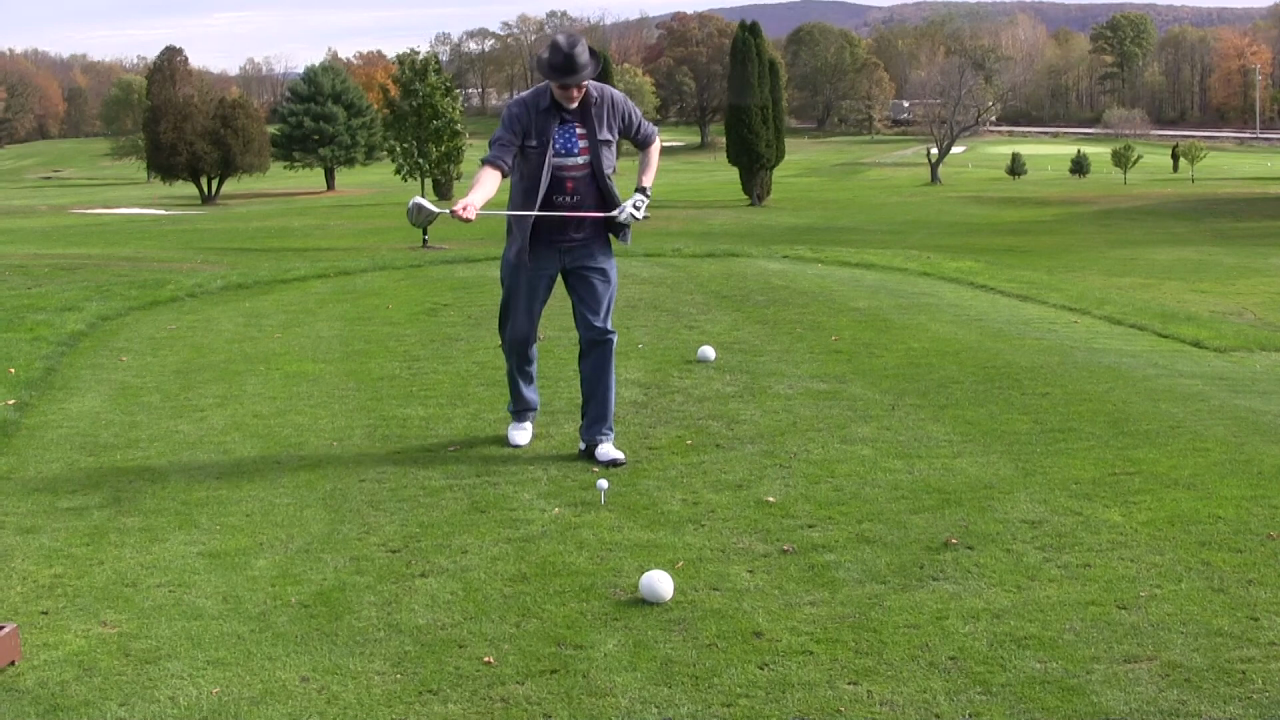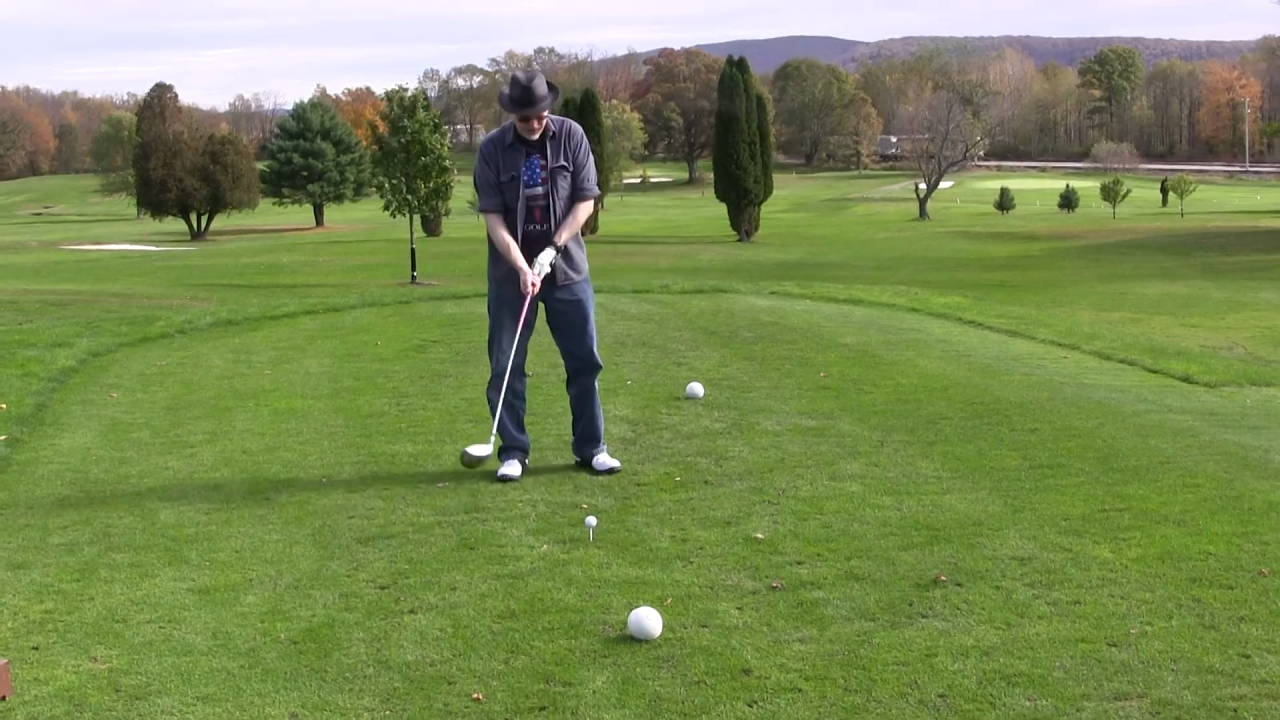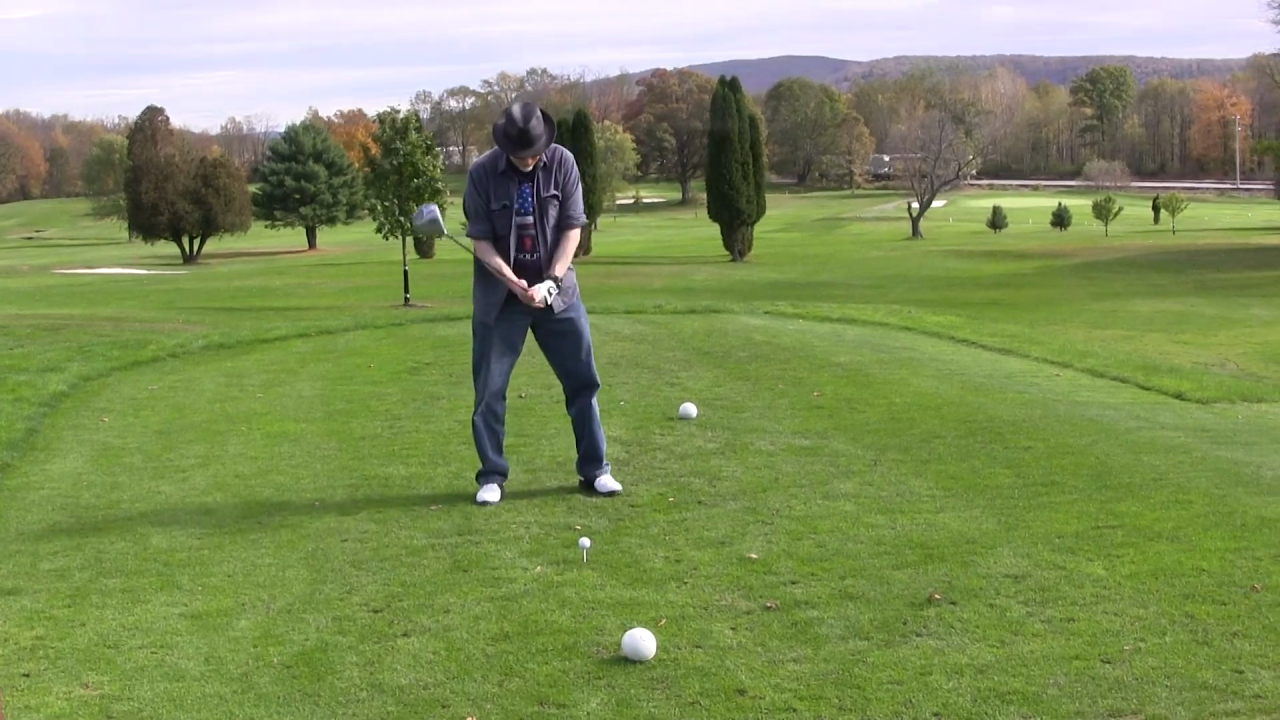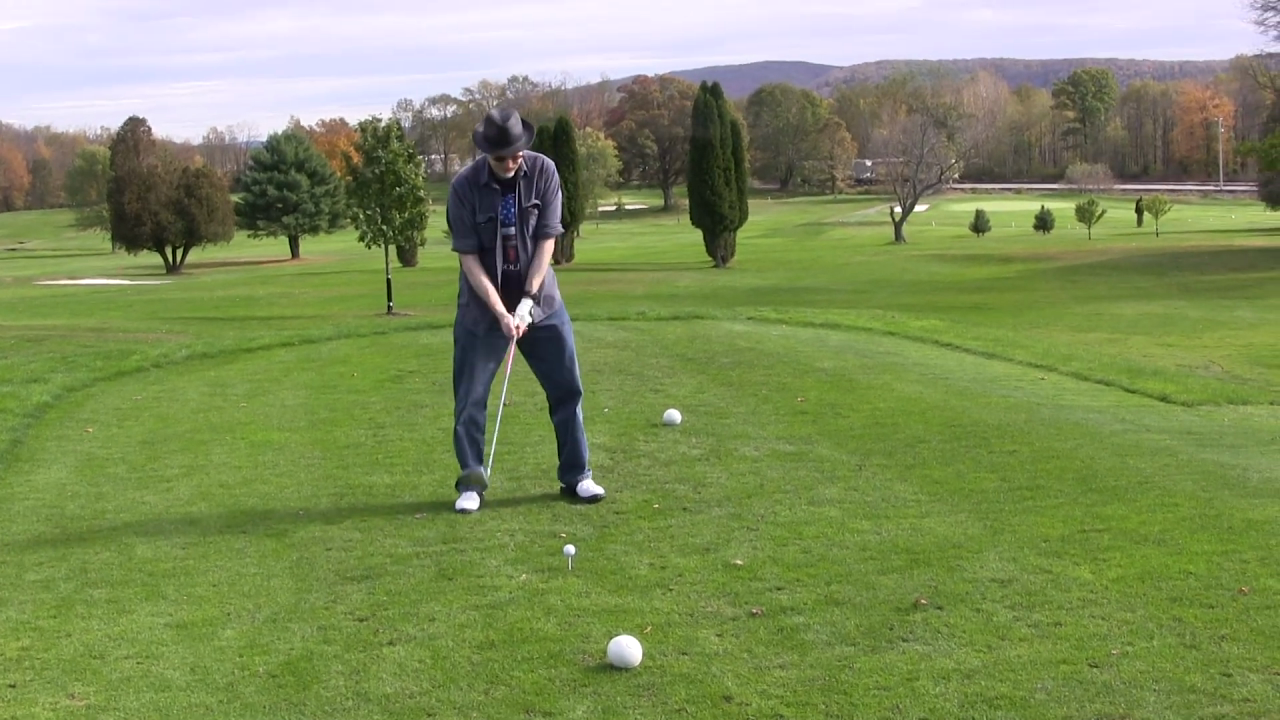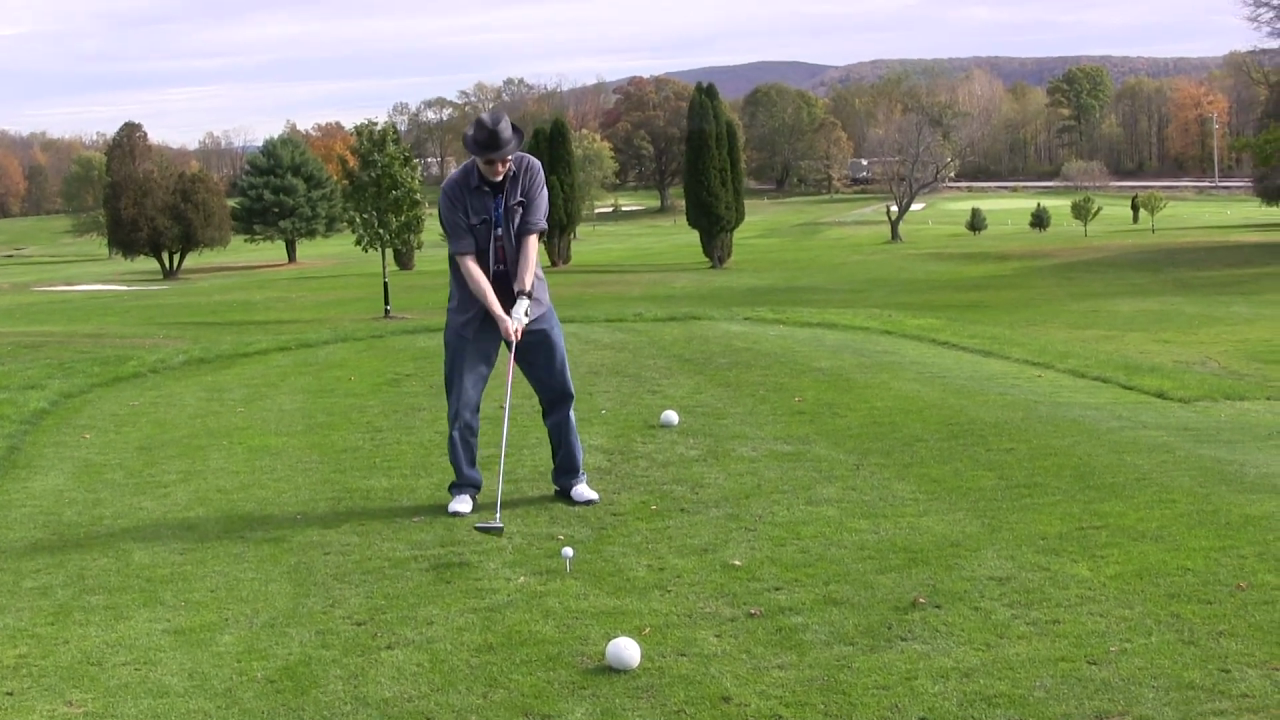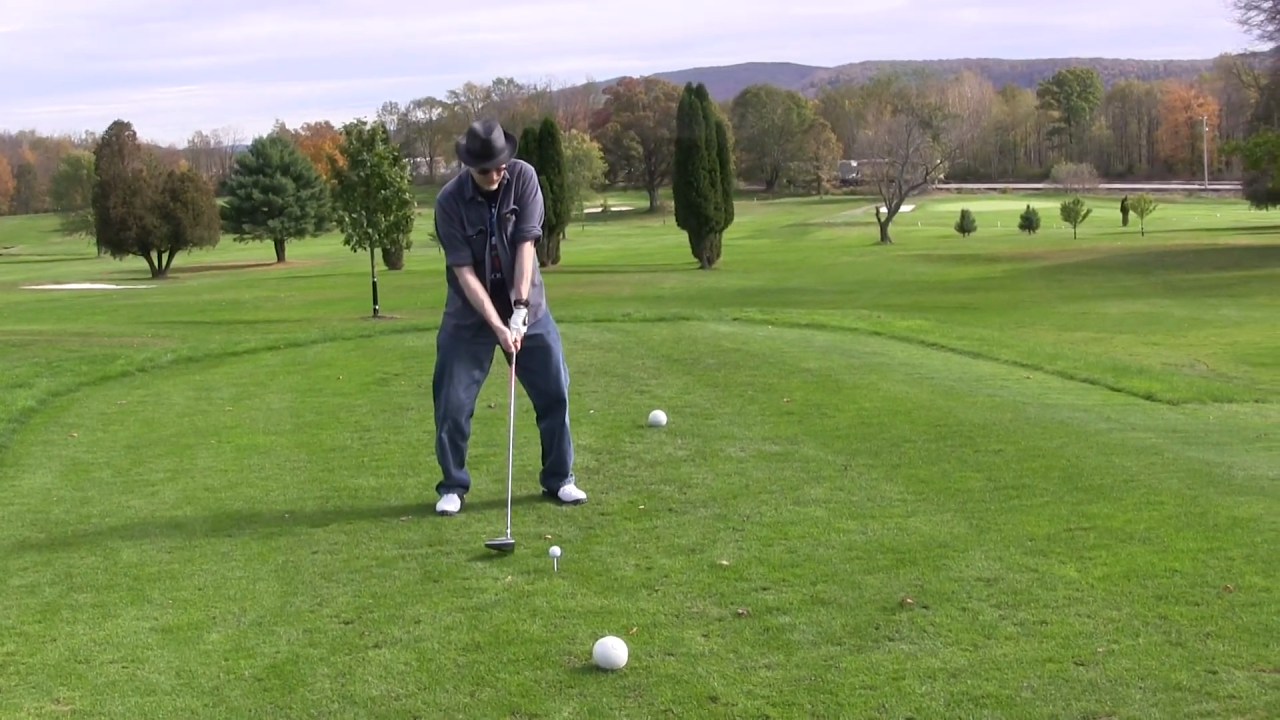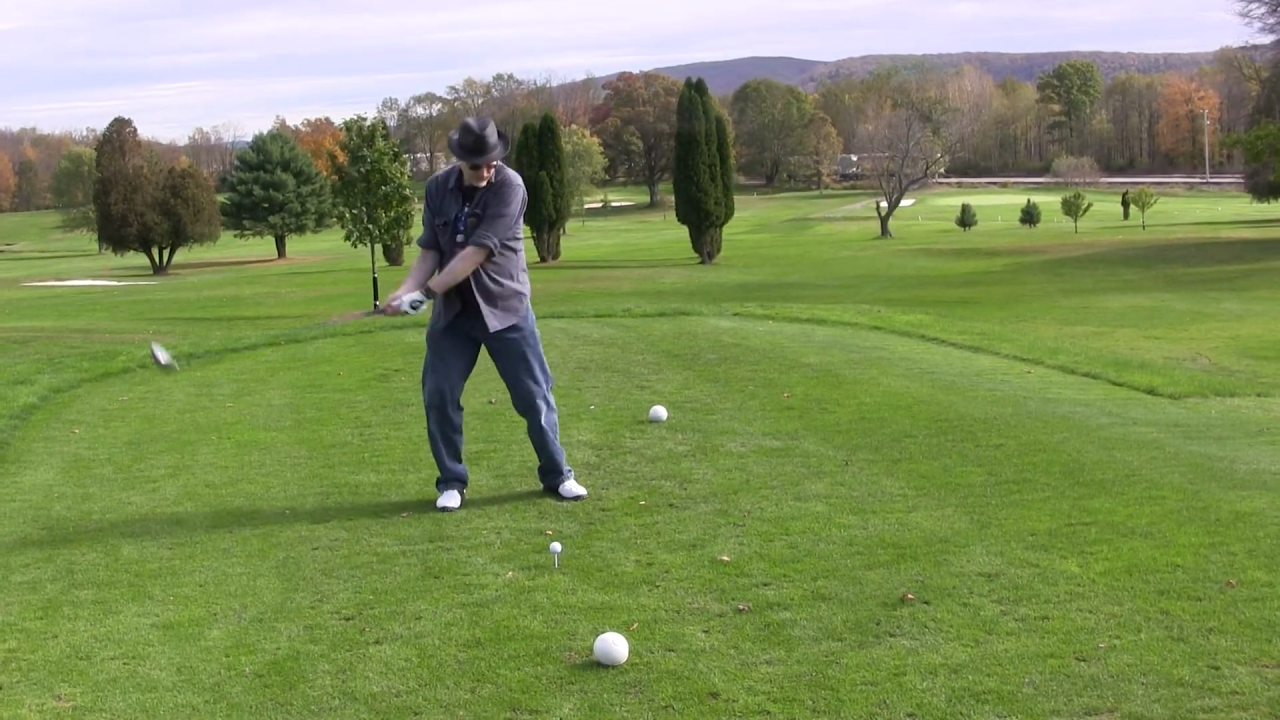
dt=0.7s
person 1, frame 1
left shoulder: (611, 103)
right shoulder: (521, 110)
left elbow: (651, 141)
right elbow: (497, 163)
left wrist: (642, 192)
right wrist: (473, 200)
left hip: (591, 242)
right hip: (534, 242)
left knee: (598, 335)
right knee: (518, 332)
left ankle: (597, 435)
right ankle: (523, 412)
person 1, frame 2
left shoulder: (571, 135)
right shoulder: (492, 149)
left elbow: (586, 200)
right elbow: (493, 216)
left wrist: (552, 250)
right wrist: (522, 267)
left hip: (566, 267)
right hip: (512, 271)
left knee: (584, 359)
right knee: (506, 365)
left ankle: (590, 447)
right ankle: (513, 450)
person 1, frame 3
left shoulder: (563, 163)
right shoulder: (482, 173)
left elbow: (572, 228)
right elbow: (480, 240)
left wrist: (549, 282)
right wrist: (514, 284)
left hip: (557, 289)
right hip: (501, 295)
left knee: (582, 379)
right knee: (489, 387)
left ankle: (594, 468)
right ankle: (492, 474)
person 1, frame 4
left shoulder: (544, 171)
right shoulder: (464, 186)
left elbow: (546, 241)
right elbow: (469, 257)
left wrist: (527, 301)
right wrist: (500, 312)
left hip: (539, 299)
right hip: (482, 304)
left knee: (565, 387)
right knee: (470, 396)
left ankle: (576, 474)
right ankle: (471, 483)
person 1, frame 5
left shoulder: (530, 170)
right shoulder: (454, 189)
left elbow: (530, 239)
right elbow: (466, 260)
left wrist: (522, 300)
right wrist: (498, 314)
left hip: (529, 300)
right hip: (474, 308)
left knee: (558, 389)
right knee: (462, 399)
left ankle: (570, 477)
right ankle: (465, 486)
person 1, frame 6
left shoulder: (524, 177)
right shoulder: (449, 200)
left elbow: (526, 244)
right elbow: (464, 271)
left wrist: (520, 307)
right wrist: (496, 325)
left hip: (527, 306)
right hip: (470, 313)
left knee: (554, 393)
right knee: (453, 403)
left ankle: (558, 478)
right ankle: (453, 485)
person 1, frame 7
left shoulder: (510, 187)
right shoulder: (438, 186)
left elbow: (476, 253)
right elbow: (431, 248)
left wrist: (427, 291)
right wrist: (407, 288)
left hip: (507, 308)
right hip: (454, 308)
left knee: (534, 395)
right knee: (440, 396)
left ankle: (557, 474)
right ankle: (452, 481)
